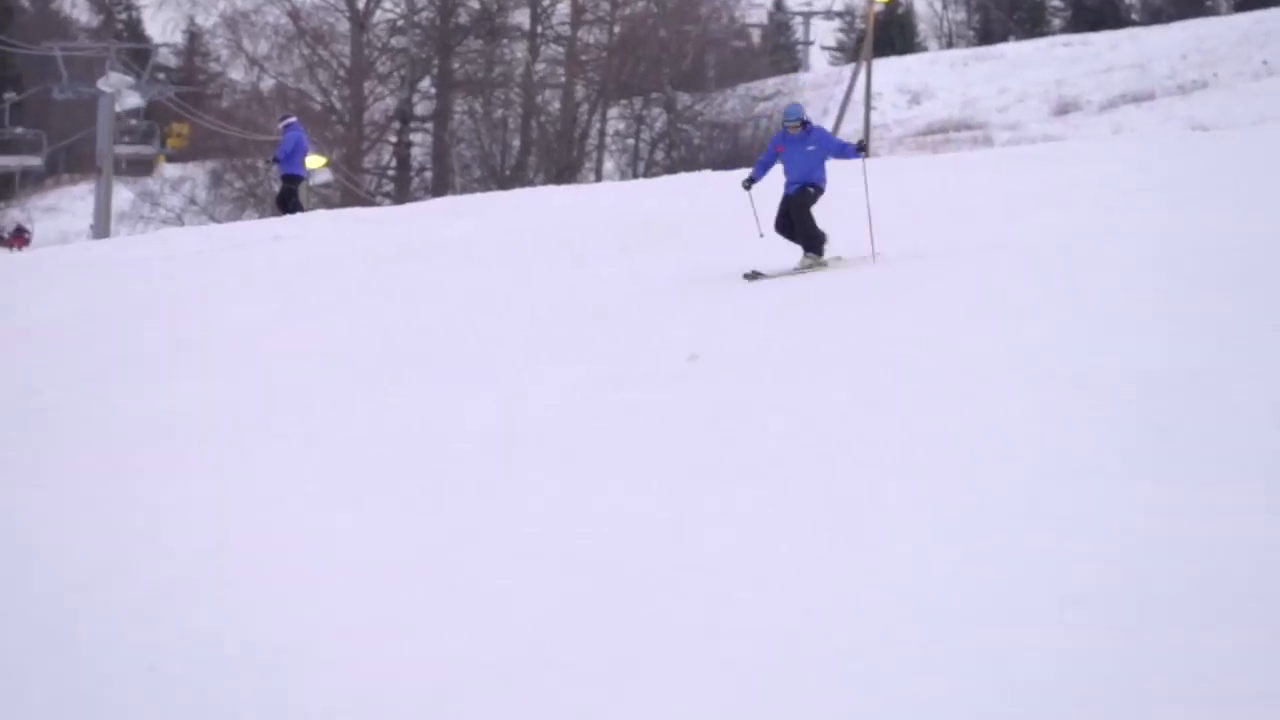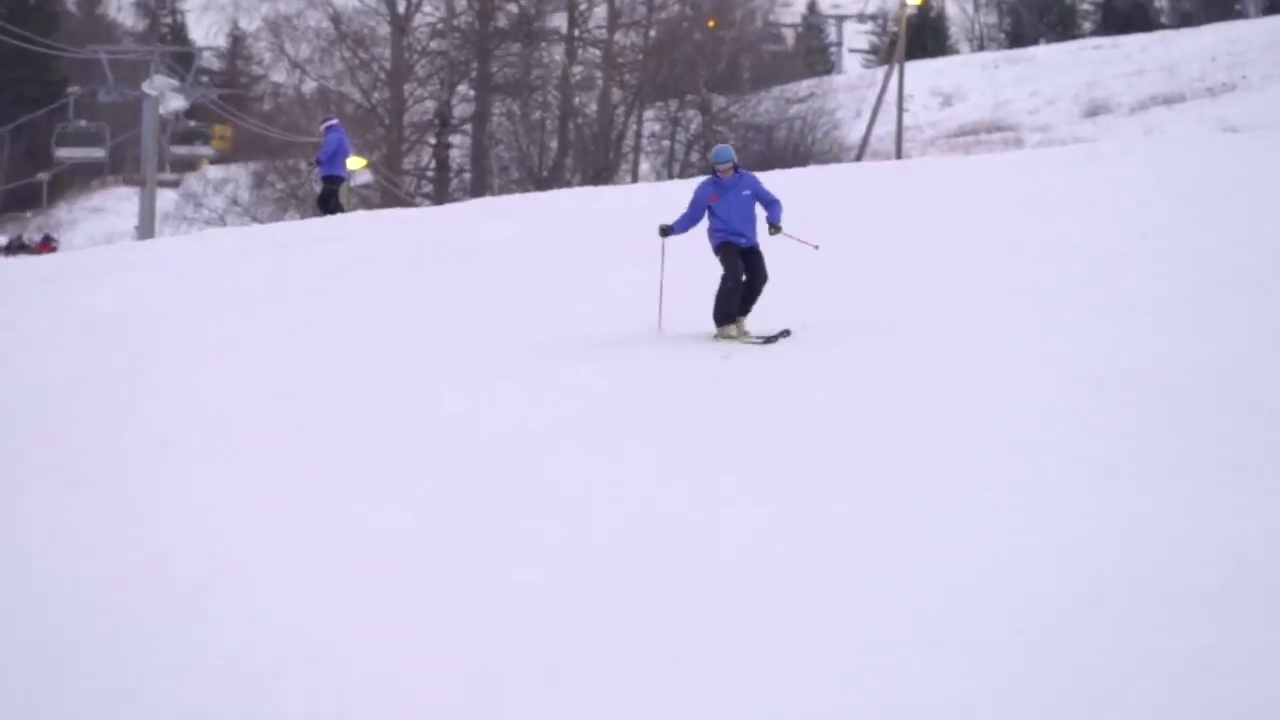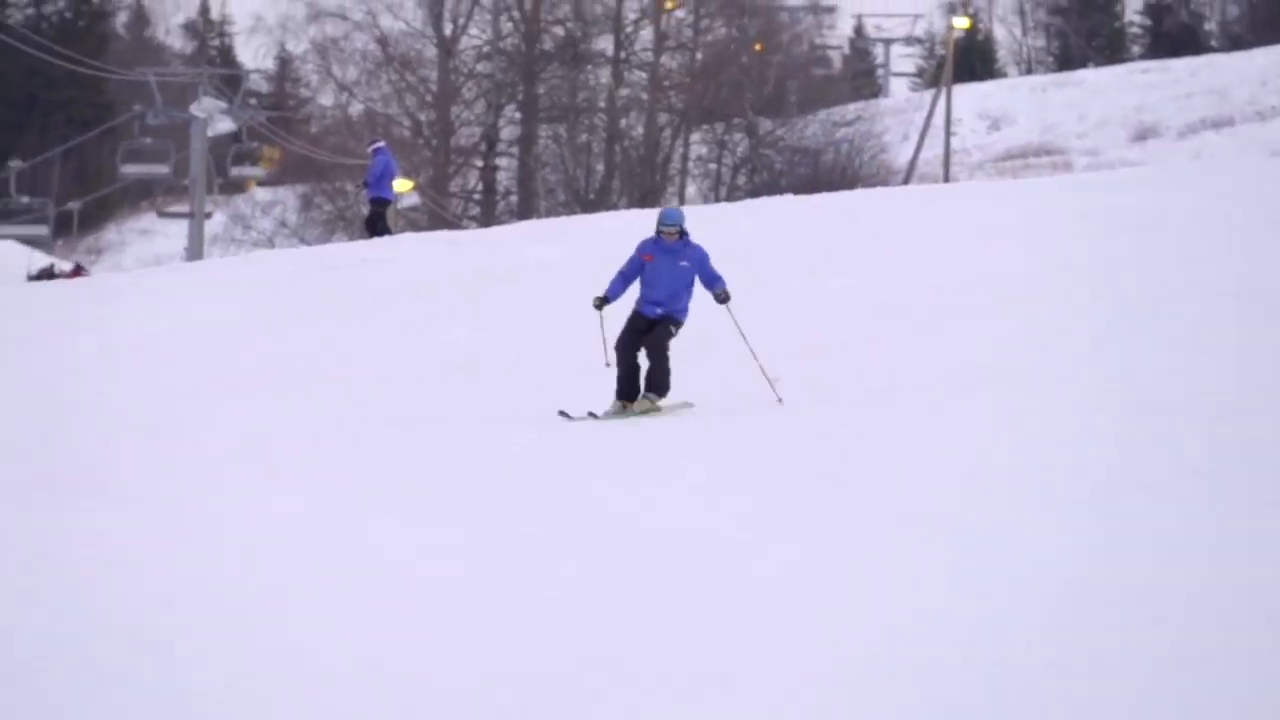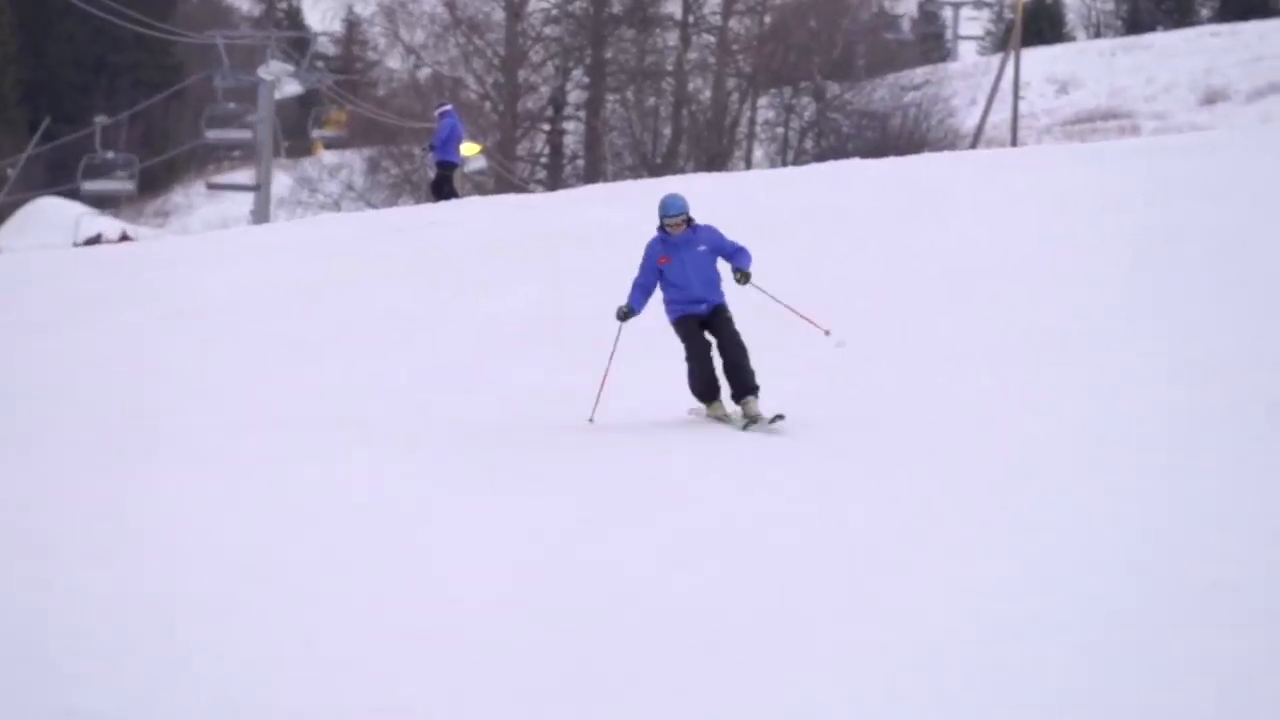
dt=1s
person 1, frame 1
left shoulder: (818, 134)
right shoulder: (779, 138)
left elbow: (841, 149)
right elbow: (765, 161)
left wrist: (858, 150)
right wrist: (752, 178)
left hip: (813, 184)
right hip: (792, 187)
left knee: (798, 208)
right knee: (782, 225)
left ankle: (813, 252)
right ankle: (817, 240)
person 1, frame 2
left shoulder: (749, 180)
right shoulder: (706, 188)
left elbow: (772, 202)
right elbow: (691, 217)
left wrist: (774, 220)
right wrist: (672, 228)
left hip: (749, 241)
right hip: (724, 240)
left knee: (759, 276)
right knee: (734, 272)
left ankle: (737, 316)
right ankle: (725, 323)
person 1, frame 3
left shoulder: (694, 253)
right shoulder: (647, 247)
left elbow: (711, 279)
right elbow: (626, 275)
left wrist: (720, 291)
right wrist: (607, 297)
left hip: (673, 314)
right hip: (645, 310)
left knee: (656, 347)
right knee: (624, 347)
left ankle: (652, 395)
right ankle: (625, 399)
person 1, frame 4
left shoulder: (706, 234)
right shoulder: (655, 249)
left elbow: (737, 252)
right elbow: (644, 286)
left wrist: (741, 267)
right wrist: (631, 308)
left hip: (713, 305)
right hip: (683, 312)
left knee: (731, 342)
right knee: (698, 352)
left ankle: (746, 397)
right ankle: (711, 400)
